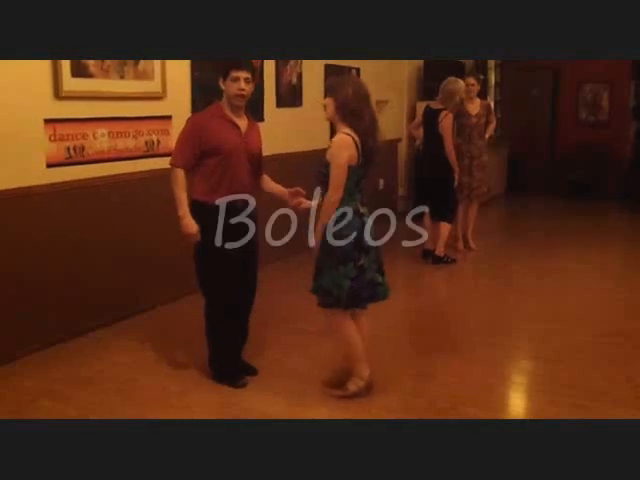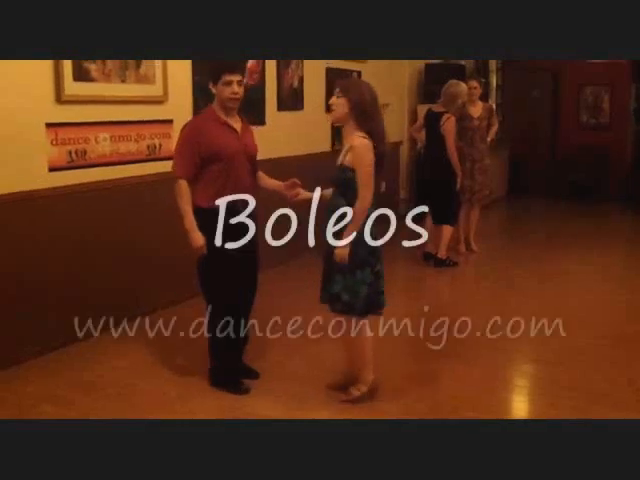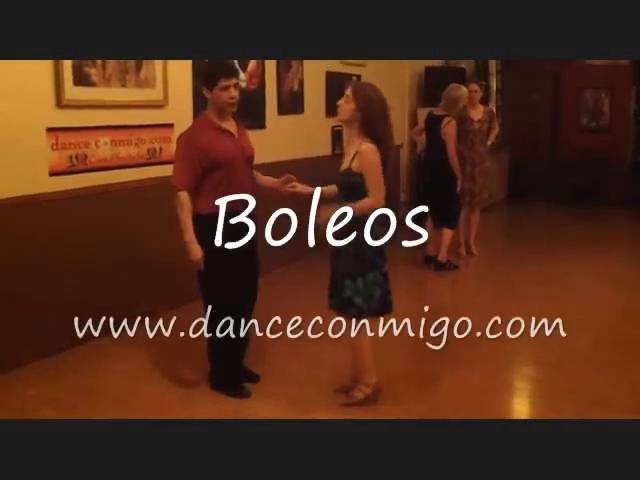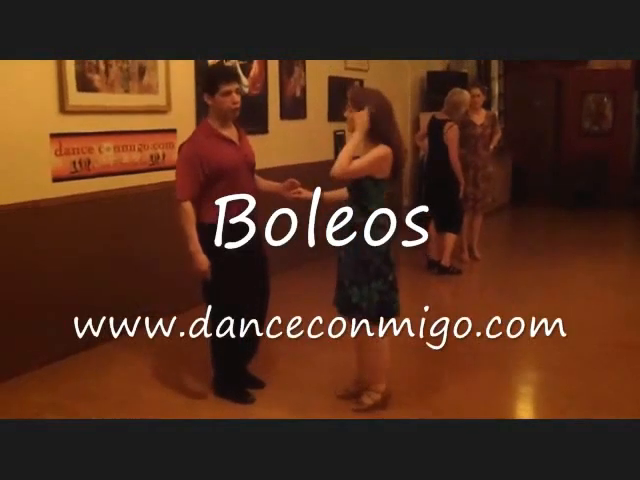
dt=0.4s
person 1, frame 1
left shoulder: (253, 128)
right shoulder: (202, 122)
right elbow: (179, 168)
left wrist: (283, 193)
right wrist: (185, 215)
left hip: (244, 215)
right hip: (211, 216)
left knee: (245, 291)
right knee: (220, 292)
left ankle: (235, 355)
right ankle: (221, 363)
person 1, frame 2
left shoulder: (245, 128)
right shoulder: (197, 128)
right elbow: (181, 179)
left wrist: (279, 186)
right wrist: (192, 227)
left hip: (245, 218)
right hip: (215, 221)
left knee: (244, 294)
right knee: (222, 297)
left ankle: (236, 358)
right ankle: (221, 370)
person 1, frame 3
left shoulder: (239, 130)
right shoulder: (194, 137)
right elbow: (183, 191)
left wrist: (274, 183)
right wrist: (191, 240)
left hip: (244, 223)
right hip: (215, 227)
left knee: (245, 298)
right knee: (221, 302)
left ankle: (236, 362)
right ankle: (221, 373)
person 1, frame 4
left shoulder: (240, 136)
right shoulder: (196, 145)
right elbow: (186, 201)
left wrist: (278, 188)
right wrist: (196, 250)
left hip: (248, 229)
right hip: (218, 235)
left knee: (256, 301)
right knee: (225, 309)
left ankle: (240, 367)
right ankle: (225, 379)
person 2, frame 1
left shoulder: (341, 141)
right shoulder: (359, 138)
left elbow: (335, 193)
left wrist: (319, 232)
right wrist: (314, 204)
left hip: (343, 230)
right hip: (356, 225)
left knee: (337, 309)
right knee: (355, 307)
left ankle: (362, 373)
right ankle: (352, 368)
person 2, frame 2
left shoulder: (360, 144)
right shoulder: (353, 141)
left elbow: (364, 198)
left wrist: (346, 239)
right wrist: (313, 195)
left hip: (354, 237)
right hip: (347, 233)
left knee: (356, 312)
right knee: (351, 311)
left ankle: (367, 379)
right ankle: (354, 372)
person 2, frame 3
left shoulder: (368, 150)
right shoulder: (353, 144)
left elbow: (376, 200)
left wrist: (336, 212)
right wrist: (311, 190)
left hip: (362, 239)
right hip: (350, 236)
left knee: (358, 314)
right knee: (353, 313)
left ankle: (369, 382)
right ankle: (360, 376)
person 2, frame 4
left shoulder: (382, 152)
right shoulder: (368, 150)
left elbow: (339, 171)
left wrist: (358, 133)
right wrist: (314, 195)
left hip: (372, 242)
right hip: (356, 239)
left knee: (372, 319)
right knee: (357, 316)
left ankle: (379, 387)
right ankle: (364, 379)
person 3, frame 1
left shoulder: (428, 108)
right shoulder: (447, 116)
left elbow: (413, 128)
right elbow: (448, 148)
right wrist: (456, 170)
left hip: (426, 163)
right hip: (440, 166)
left knee: (430, 206)
right knee: (448, 208)
left ankle: (428, 247)
right ankle: (439, 253)
person 3, frame 2
left shoulder: (430, 111)
right shoulder: (449, 119)
left elbow: (415, 130)
right elbow: (451, 151)
right wrist: (459, 172)
left hip: (428, 166)
right hip: (443, 169)
left knee: (432, 209)
right knee: (450, 211)
left ankle: (430, 250)
right ankle: (441, 256)
person 3, frame 3
left shoulder: (431, 114)
right shoulder: (449, 122)
left elbow: (415, 133)
right elbow: (451, 154)
right wrist: (459, 176)
left hip: (429, 169)
right hip: (443, 173)
left knee: (433, 212)
right knee: (450, 214)
left ankle: (430, 253)
right ankle: (442, 259)
person 3, frame 4
left shoulder: (434, 119)
right shoulder: (452, 127)
left elbow: (419, 138)
right elbow: (453, 159)
right wrist: (461, 181)
left hip: (431, 174)
right hip: (446, 178)
left knee: (436, 216)
right knee: (454, 219)
left ankle: (433, 258)
right ankle: (445, 263)
person 4, frame 1
left shoulder: (486, 106)
right shoulder: (458, 106)
left elbow: (492, 122)
left wrist: (486, 136)
left hip: (480, 153)
right hip: (462, 153)
left knee: (475, 196)
right knee: (461, 196)
left ankle: (469, 235)
right ankle: (459, 237)
person 4, frame 2
left shoulder: (488, 109)
right shoulder: (460, 109)
left elbow: (494, 125)
left wrist: (488, 139)
left hip: (481, 157)
right hip: (463, 156)
left knee: (477, 199)
right knee: (463, 198)
left ankle: (471, 238)
right ankle: (461, 240)
person 4, frame 3
left shoulder: (488, 112)
right shoulder: (460, 113)
left elbow: (495, 129)
left wrist: (489, 142)
left hip: (481, 160)
right hip: (463, 160)
left knee: (477, 202)
right knee: (463, 202)
left ankle: (471, 241)
right ankle: (461, 243)
person 4, frame 4
left shoulder: (491, 117)
right shoulder: (462, 117)
left elbow: (497, 133)
left wrist: (491, 147)
left hip: (484, 165)
right hip: (466, 165)
left knee: (480, 206)
right knee: (466, 206)
left ankle: (474, 246)
right ankle: (464, 247)
